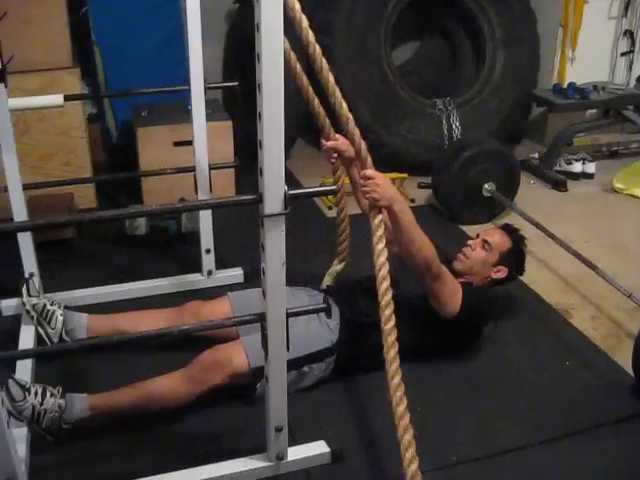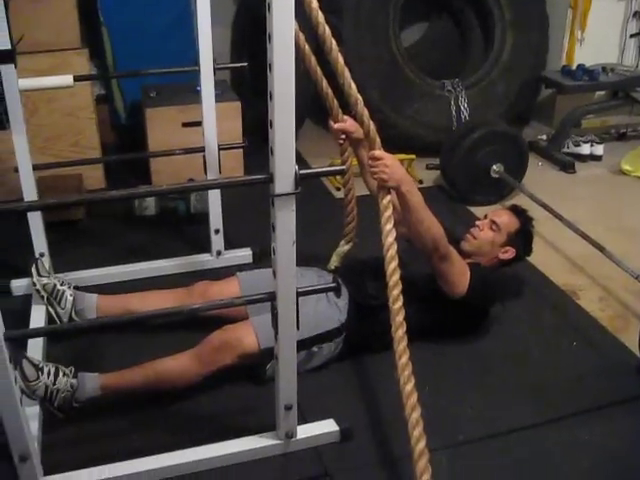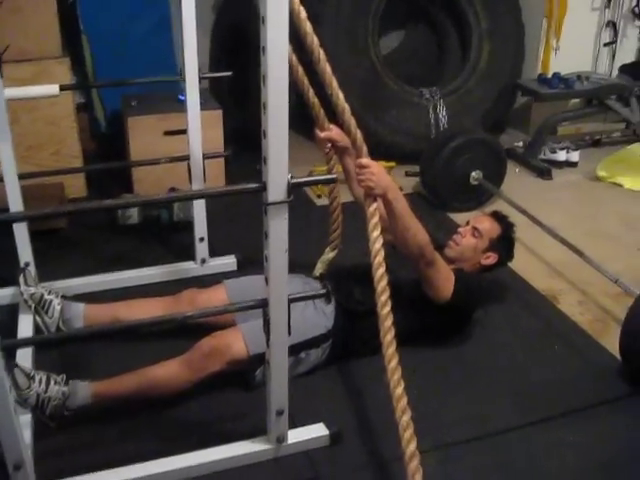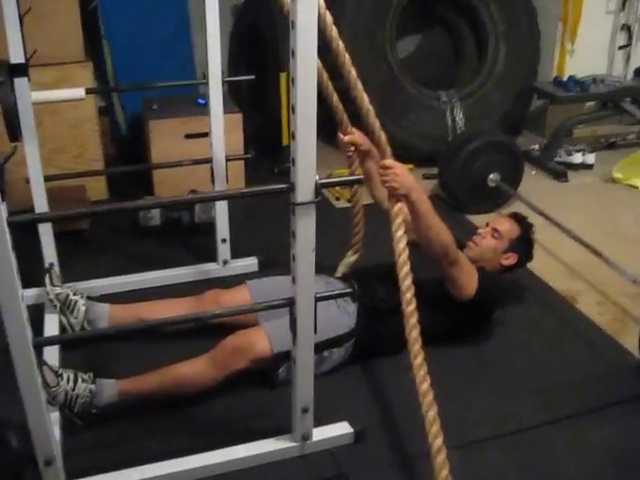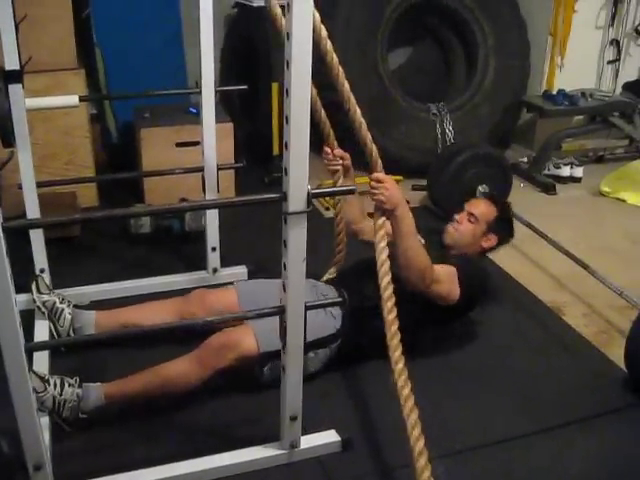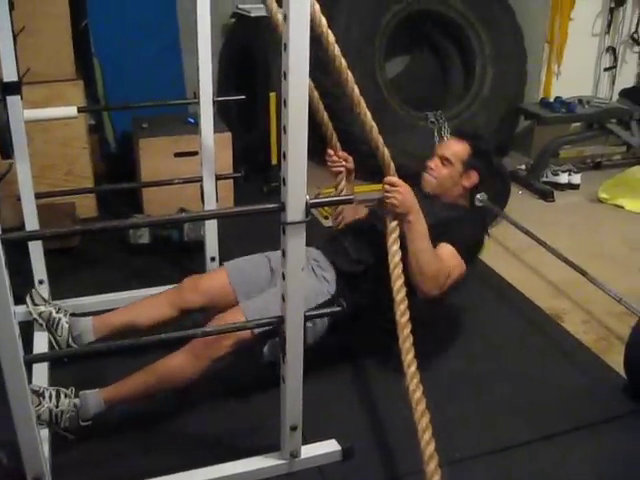
dt=0.4s
person 1, frame 1
left shoulder: (468, 308)
right shoulder: (445, 275)
left elbow: (427, 270)
right elbow: (388, 233)
left wrist: (396, 203)
right wrist: (353, 165)
left hip: (338, 338)
right hip: (324, 301)
left knee: (212, 367)
right knee: (195, 312)
left ankle: (66, 409)
right ankle: (70, 326)
person 1, frame 2
left shoulder: (476, 288)
right shoulder: (453, 253)
left elbow: (436, 251)
right elbow: (398, 216)
left wrist: (404, 184)
right wrist: (361, 146)
left hip: (347, 317)
right hip: (331, 280)
left knee: (222, 347)
right knee: (203, 293)
left ankle: (76, 388)
right ankle: (80, 305)
person 1, frame 3
left shoulder: (459, 293)
right shoulder: (434, 260)
left elbow: (421, 256)
right elbow: (377, 215)
left wrist: (391, 191)
right wrist: (345, 153)
left hip: (333, 324)
right hip: (318, 288)
left knee: (212, 353)
right knee: (190, 301)
left ankle: (69, 395)
right ankle: (68, 316)
person 1, frame 4
left shoulder: (481, 291)
right shoulder: (456, 260)
left elbow: (446, 255)
right elbow: (394, 211)
left wrist: (415, 192)
right wrist: (368, 155)
left hip: (355, 323)
right hip: (340, 288)
left knee: (235, 351)
right knee: (214, 300)
left ankle: (97, 393)
right ankle: (94, 316)
person 1, frame 5
left shoulder: (467, 276)
right shoulder: (436, 238)
left elbow: (420, 280)
right elbow: (361, 228)
left wrist: (400, 210)
right wrist: (347, 177)
left hip: (341, 322)
right hip: (323, 290)
left knee: (220, 349)
right knee: (199, 301)
left ankle: (83, 398)
right ankle: (80, 322)
person 1, frame 6
left shoulder: (463, 225)
right shoulder: (417, 185)
left elbow: (428, 283)
left wrist: (412, 215)
right wrist: (347, 179)
left hip: (334, 288)
right hip: (312, 258)
left knee: (215, 338)
right knee: (191, 289)
left ankle: (85, 407)
right ankle: (79, 331)
